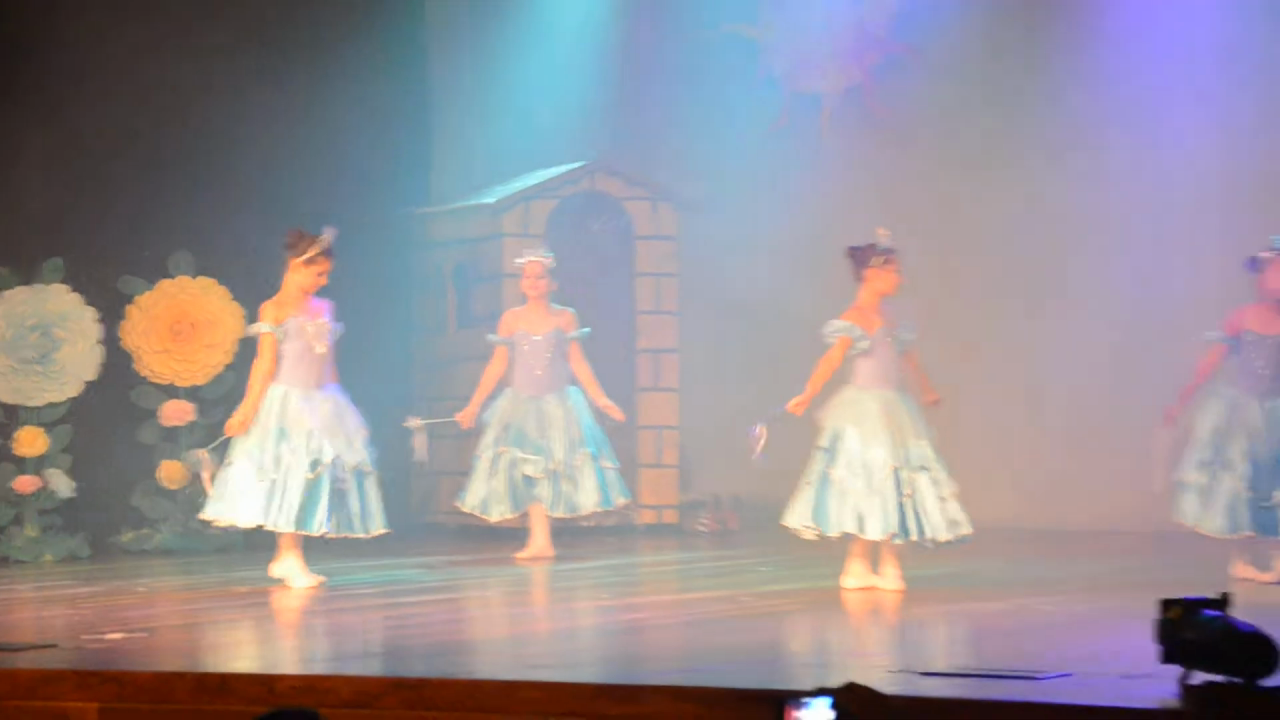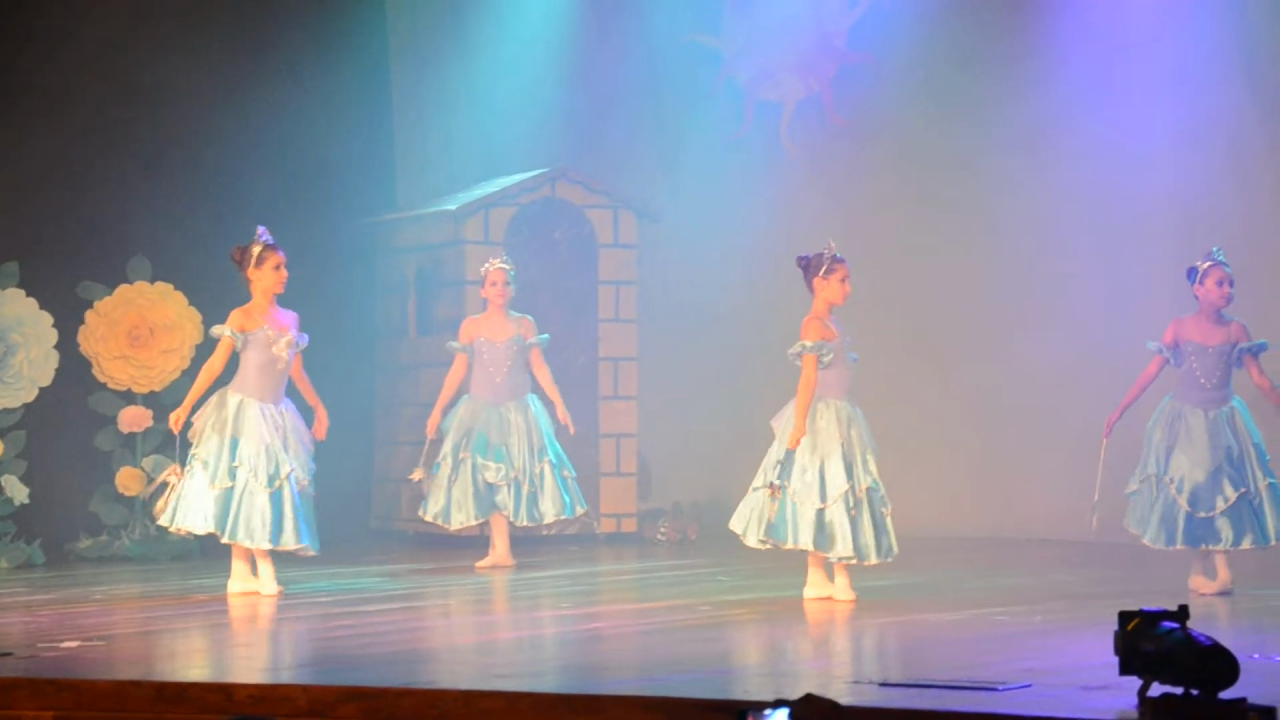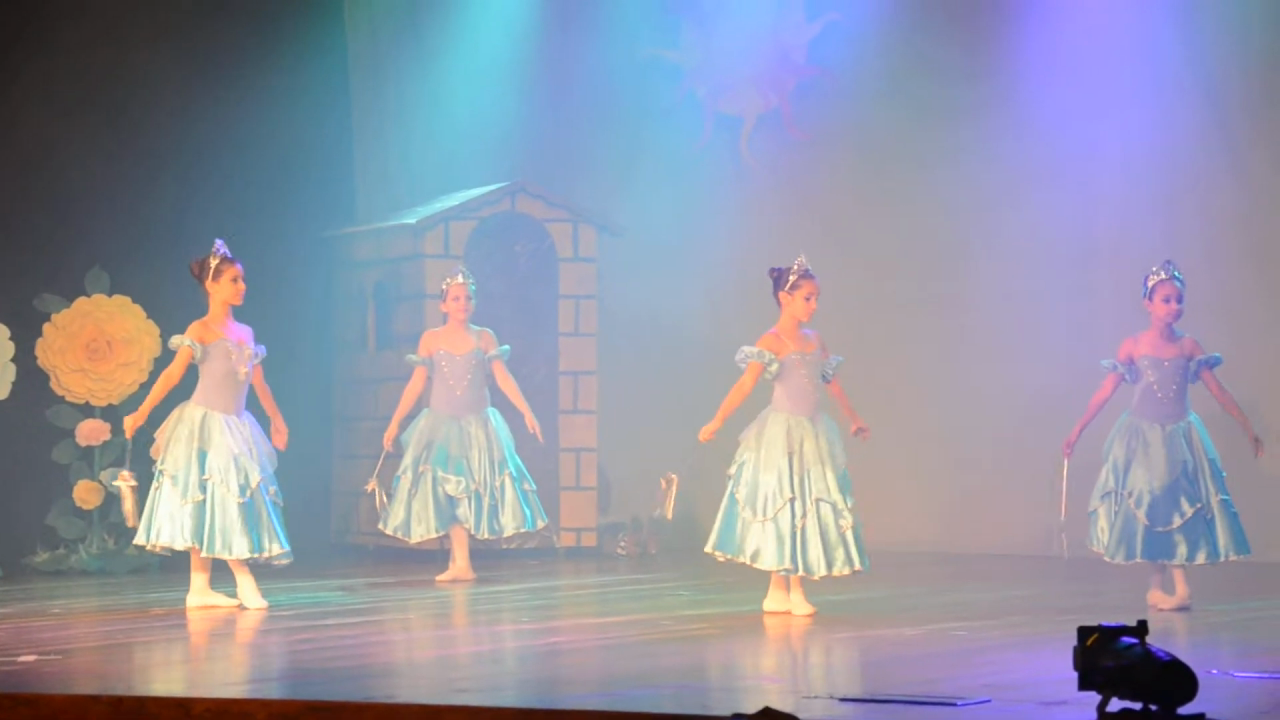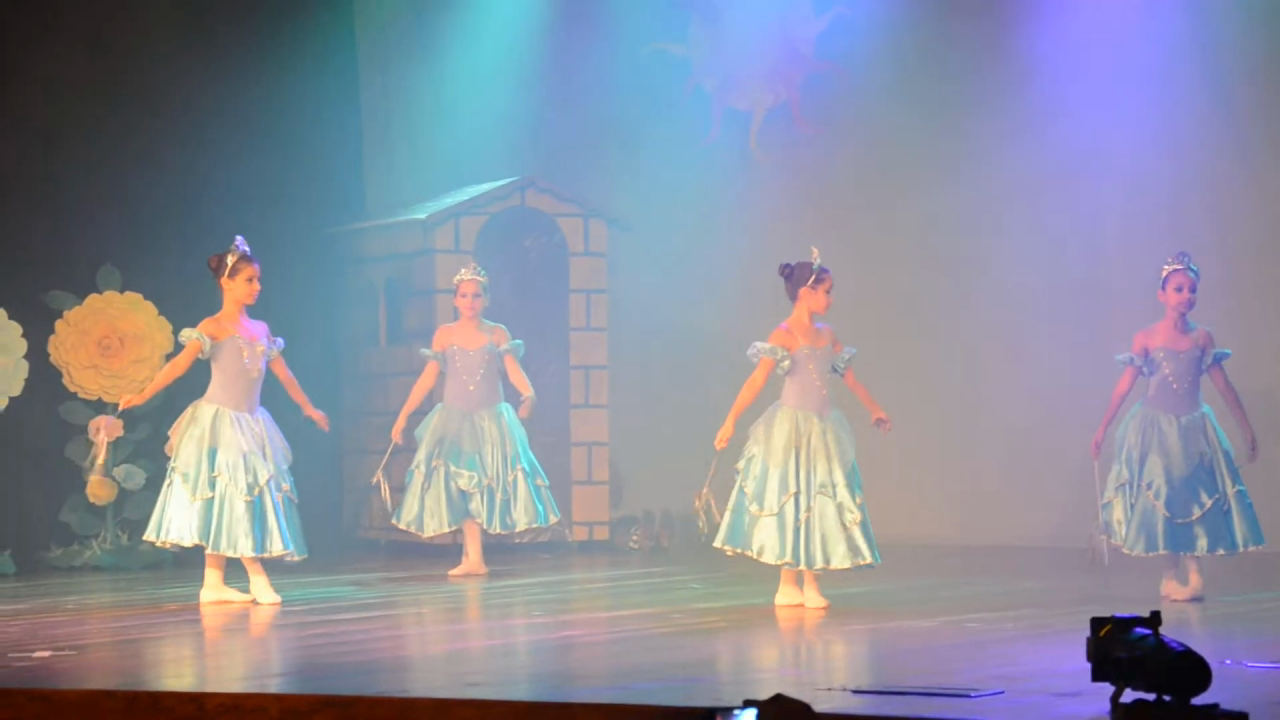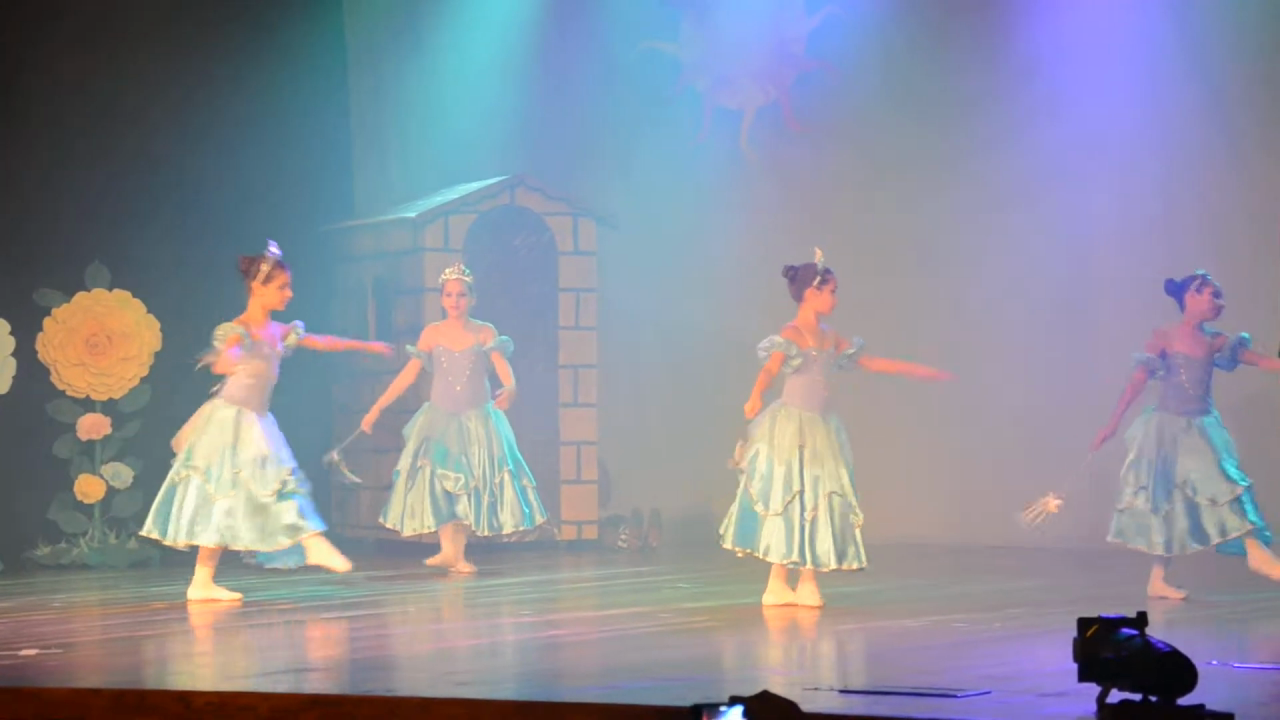
dt=0.7s
person 1, frame 1
left shoulder: (324, 307)
right shoulder: (273, 309)
right elbow: (265, 362)
left wrist: (335, 405)
right wrist: (247, 409)
left hip: (323, 403)
right hip: (288, 401)
left knee: (320, 475)
right knee: (292, 476)
left ankle: (285, 558)
right ankle: (293, 562)
person 1, frame 2
left shoulder: (290, 318)
right shoulder: (241, 317)
left elbow: (296, 369)
right elbow: (216, 364)
left wrist: (318, 408)
right wrist: (186, 406)
left hip: (277, 414)
right hip: (244, 411)
left knee: (265, 489)
right knee: (247, 488)
left ankle: (242, 574)
right ankle: (262, 566)
person 1, frame 3
left shoulder: (245, 332)
right shoulder: (200, 329)
left elbow: (258, 381)
right elbow: (174, 372)
left wrist: (277, 420)
right wrist: (142, 412)
left hip: (238, 425)
right hip: (205, 425)
left knee: (227, 504)
right knee: (211, 502)
left ankle: (201, 589)
right ankle: (244, 580)
person 1, frame 4
left shoulder: (260, 329)
right shoulder: (212, 327)
left elbow: (283, 372)
right elbow: (180, 363)
left wrist: (309, 407)
right wrist: (143, 395)
left hip: (252, 422)
right hip: (219, 421)
left knee: (243, 498)
right knee: (226, 497)
left ankle: (214, 584)
person 1, frame 5
left shoulder: (279, 330)
right shoulder: (239, 327)
left elbow: (321, 342)
right elbow: (227, 353)
left wrist: (365, 345)
right wrist: (231, 365)
left hip: (258, 422)
right hip: (231, 420)
right knee: (224, 498)
person 2, frame 1
left shoulder: (886, 317)
right shoulder: (856, 315)
left elbow: (905, 356)
right elbow: (834, 357)
left wrist: (926, 390)
right wrist: (808, 394)
left hip: (892, 407)
right hip: (865, 408)
left knee: (897, 481)
right knee: (873, 481)
left ankle: (888, 564)
right ankle: (858, 565)
person 2, frame 2
left shoulder: (833, 325)
right shoulder: (813, 325)
right elbow: (808, 376)
right wrist: (799, 424)
left hip: (840, 419)
right hip: (820, 419)
left knee: (838, 494)
right knee: (822, 494)
left ankle: (827, 577)
right ankle: (829, 578)
person 2, frame 3
left shoulder: (814, 339)
right shoulder: (772, 340)
left elbow: (832, 383)
right elbow: (746, 383)
left wrist: (854, 419)
right wrist: (717, 421)
left hip: (814, 433)
right hip: (782, 432)
left knee: (811, 508)
right knee: (784, 508)
left ankle: (789, 591)
right ankle: (782, 591)
person 2, frame 4
left shoulder: (827, 334)
right shoulder: (783, 335)
left elbow: (849, 376)
right elbow: (757, 380)
left wrist: (875, 410)
right wrist: (730, 422)
left hip: (823, 428)
right hip: (792, 427)
left knee: (820, 502)
right knee: (792, 501)
left ankle: (809, 583)
right ankle: (790, 585)
person 2, frame 5
left shoulder: (830, 337)
right shoulder: (791, 334)
left elbow: (871, 363)
right elbow: (770, 368)
left wrist: (917, 370)
right wrist: (755, 399)
left hip: (821, 428)
right hip: (790, 426)
left knee: (824, 499)
right knee: (787, 500)
left ankle: (808, 580)
right ankle: (776, 584)
person 3, frame 1
right shoulder: (1243, 317)
right elbow: (1212, 360)
right wrist: (1181, 402)
right hip: (1236, 407)
right knee: (1238, 477)
left ankle: (1241, 559)
right ankle: (1241, 559)
person 3, frame 2
left shoulder: (1236, 330)
right shoulder: (1179, 327)
right elbow: (1151, 372)
right wrist: (1119, 412)
left hip: (1223, 420)
right hip: (1184, 418)
left knee: (1217, 489)
right knee: (1193, 488)
left ankle: (1200, 571)
person 3, frame 3
left shoulder: (1189, 345)
right shoulder: (1133, 345)
left elbow: (1216, 388)
right elbow: (1106, 389)
left wrist: (1248, 427)
right wrist: (1077, 430)
left hip: (1181, 435)
right hip: (1142, 435)
left knee: (1177, 507)
right knee: (1148, 505)
left ankle: (1158, 586)
person 3, frame 4
left shoulder: (1202, 337)
right shoulder: (1146, 336)
left elbow: (1223, 385)
right elbow: (1125, 384)
left wrist: (1246, 428)
right wrist: (1102, 428)
left hip: (1193, 427)
right hip: (1155, 426)
left knee: (1190, 497)
right knee: (1162, 496)
left ankle: (1173, 578)
person 3, frame 5
left shoulder: (1217, 340)
right shoulder: (1163, 337)
right elbow: (1138, 381)
right wrist: (1113, 422)
left hip: (1202, 427)
right hip: (1167, 427)
right knee: (1165, 498)
right ankle: (1171, 575)
person 4, frame 1
left shoulder: (565, 317)
right shoulder: (511, 318)
left elbow: (578, 362)
right elbow: (497, 365)
left wrist: (600, 398)
right wrist: (474, 404)
left hip: (558, 403)
right hip: (522, 404)
left knee: (553, 466)
right knee: (528, 469)
left ankle: (539, 538)
right ankle: (541, 540)
person 4, frame 2
left shoulder: (525, 324)
right shoulder: (470, 326)
left elbow: (539, 367)
right elbow: (458, 370)
left wrist: (559, 404)
right wrist: (437, 410)
left hip: (517, 410)
right hip: (481, 410)
left knee: (512, 475)
right knee: (486, 476)
left ankle: (499, 548)
right ankle: (501, 550)
person 4, frame 3
left shoulder: (485, 338)
right shoulder: (430, 339)
left elbow: (503, 377)
right elbow: (416, 383)
left wrist: (527, 412)
right wrist: (394, 422)
left hip: (477, 424)
right hip: (441, 425)
left knee: (474, 489)
right knee: (445, 490)
left ankle: (458, 561)
right ankle: (461, 564)
person 4, frame 4
left shoulder: (498, 333)
right shoulder: (444, 334)
left elbow: (514, 370)
right elbow: (428, 378)
left wrist: (529, 395)
right wrist: (403, 414)
left hip: (491, 419)
right hip: (454, 419)
left knee: (486, 485)
right knee: (459, 486)
left ankle: (470, 554)
right ankle: (474, 558)
person 4, frame 5
left shoulder: (485, 332)
right shoulder: (432, 333)
left elbow: (502, 367)
right elbow: (408, 374)
left wrist: (510, 388)
right wrist: (377, 408)
left hip: (478, 419)
right hip: (440, 418)
left knee: (473, 484)
right knee: (436, 477)
left ankle: (459, 554)
right ankle: (447, 550)
